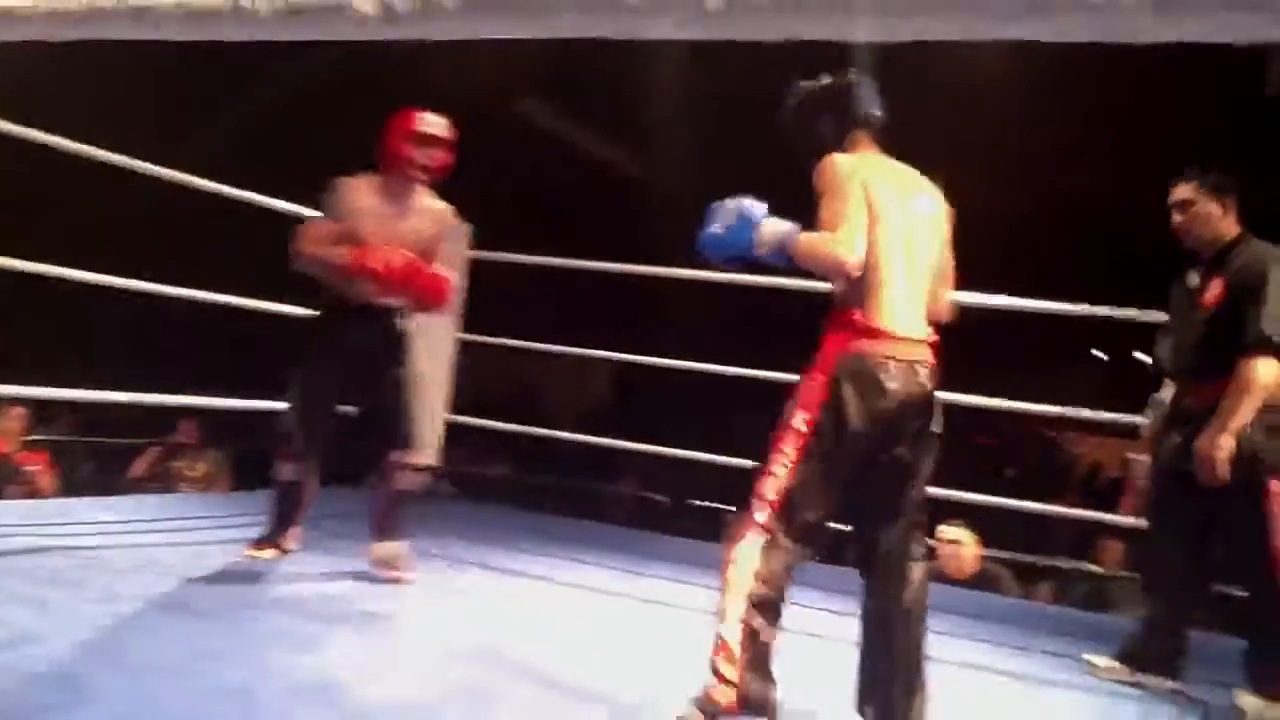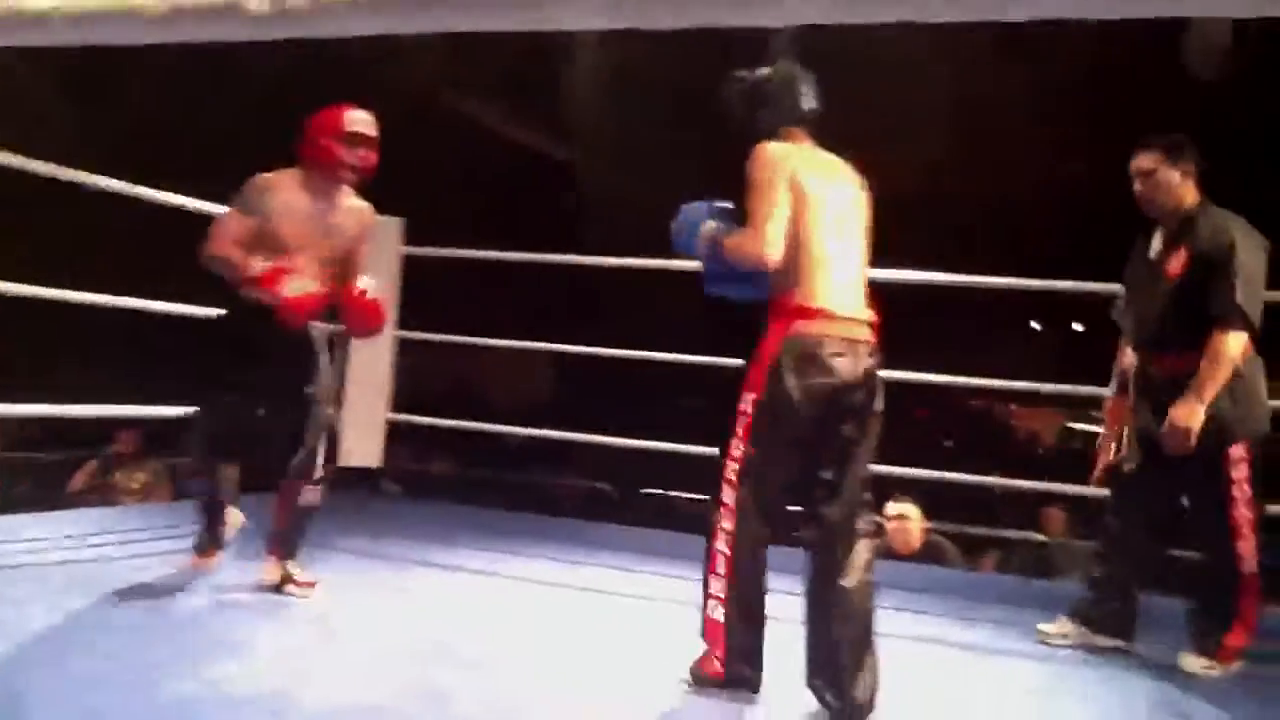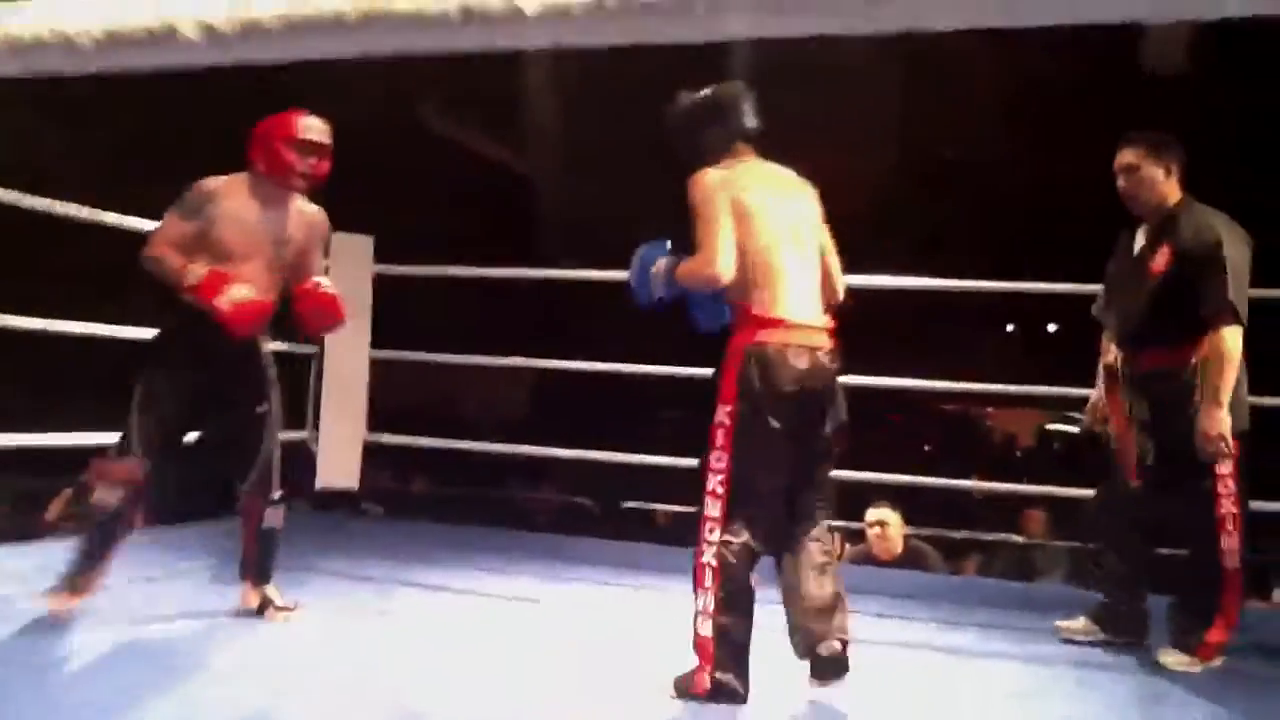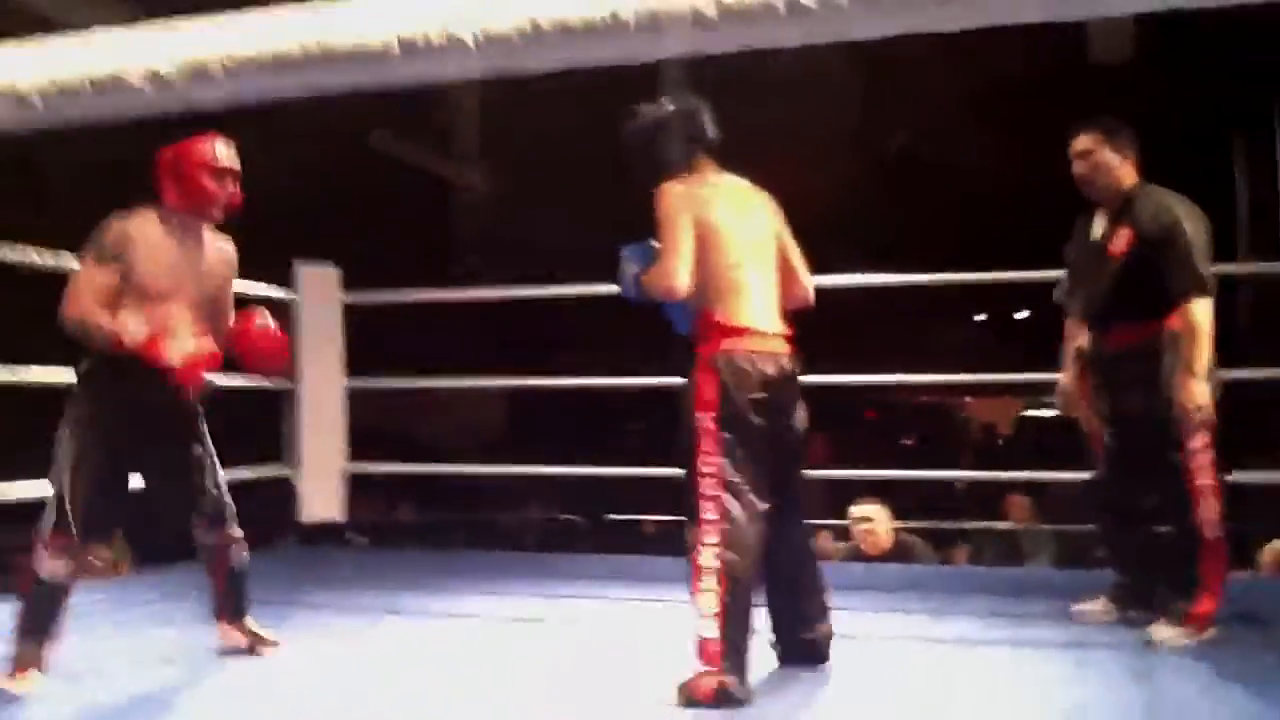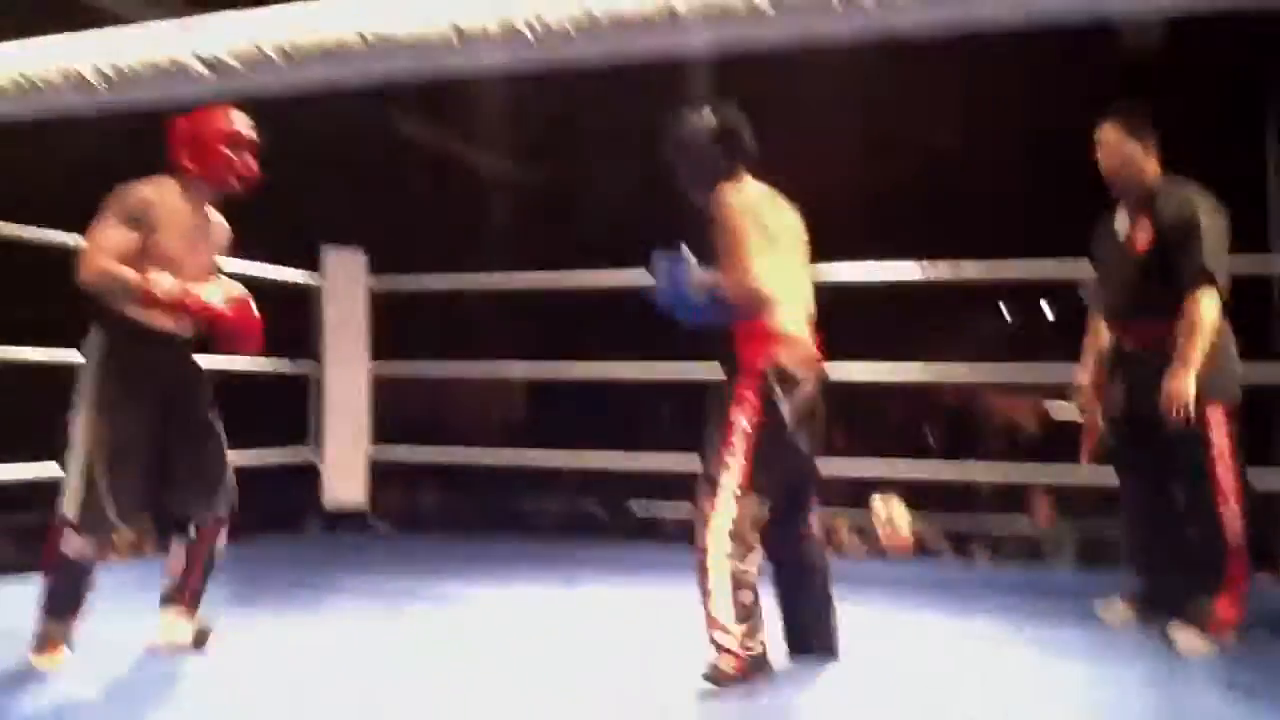
dt=0.2s
person 1, frame 1
left shoulder: (843, 169)
right shoulder: (930, 193)
left elbow: (844, 254)
left wrist: (768, 235)
left hip: (856, 361)
right hip: (917, 372)
left knee: (772, 526)
right knee: (897, 549)
person 1, frame 2
left shoulder: (772, 156)
right shoulder: (850, 177)
left elbow: (764, 248)
left wrist: (709, 236)
left hip: (800, 343)
right hip: (858, 350)
left knee: (746, 505)
right knee: (843, 525)
left ankle: (730, 657)
person 1, frame 3
left shoulder: (713, 181)
right shoulder: (799, 186)
left elbow: (715, 270)
left wrist: (660, 273)
left hip: (762, 354)
right hip: (818, 355)
left knee: (731, 517)
right knee: (805, 513)
left ankle: (720, 671)
right ankle: (826, 641)
person 1, frame 4
left shoulder: (678, 194)
right shoulder: (759, 197)
left elbow: (677, 281)
right elbow: (803, 291)
left wrist: (636, 275)
left hip: (730, 362)
right hip: (777, 359)
left knee: (724, 519)
right knee: (780, 508)
left ankle: (721, 673)
right ankle: (806, 637)
person 1, frame 5
left shoulder: (736, 201)
right shoulder: (782, 206)
left elbow: (752, 282)
left wrist: (692, 283)
right wrist: (712, 294)
left hip: (767, 364)
right hip: (803, 364)
left knee: (729, 505)
right knee: (794, 511)
left ankle: (743, 647)
right ankle: (813, 632)
person 2, frame 1
right shoulder: (1193, 276)
left wrist: (1225, 431)
right wrist: (1163, 420)
right hip: (1190, 437)
right knee: (1170, 551)
right ankle: (1152, 657)
person 2, frame 2
left shoulder: (1228, 237)
right shoulder: (1150, 245)
left elbow: (1234, 329)
left wrist: (1195, 402)
right wrist: (1122, 386)
left hip: (1214, 410)
right hip: (1153, 404)
left knee: (1223, 529)
right knee: (1128, 515)
left ankle: (1219, 642)
right ankle: (1103, 617)
person 2, frame 3
left shoulder: (1209, 233)
right shoulder: (1131, 241)
left elbow: (1227, 325)
right elbow: (1113, 324)
left wrist: (1217, 404)
right wrist: (1106, 385)
left hip: (1195, 405)
right hip: (1141, 403)
left knee: (1208, 522)
right knee: (1123, 509)
left ankle: (1201, 637)
right ankle: (1118, 616)
person 2, frame 4
left shoulder: (1167, 214)
right shoulder: (1088, 229)
left elbow: (1196, 299)
right elbow: (1077, 307)
left wrist: (1194, 377)
right wrist: (1072, 368)
left hip: (1165, 381)
right hip: (1112, 383)
left knee: (1187, 496)
right knee: (1119, 491)
left ankle: (1191, 608)
right ankle: (1137, 589)
person 2, frame 5
left shoulder: (1189, 206)
right shoulder: (1116, 222)
left elbow: (1207, 292)
right elbow: (1103, 305)
left wrist: (1187, 370)
right wrist: (1090, 367)
left hip: (1188, 377)
right hip: (1133, 377)
left knee: (1208, 496)
right knee: (1143, 491)
left ankle: (1212, 610)
right ankle: (1159, 593)
person 3, frame 1
left shoulder: (441, 217)
right shoulder: (350, 193)
left elbow: (432, 278)
right elbow: (304, 252)
left wrist: (433, 286)
right wrist: (362, 260)
left hip: (389, 330)
right hip: (340, 322)
left knee: (400, 440)
right knee: (305, 432)
left ankle: (386, 542)
right ankle: (283, 531)
person 3, frame 2
left shoulder: (361, 215)
right shoulder: (267, 190)
right elbow: (215, 250)
left wrist: (361, 304)
right wrist: (266, 278)
left hip: (298, 339)
right hip: (248, 328)
left knee: (304, 457)
right knee: (218, 442)
left ankle: (281, 559)
right ankle: (218, 524)
person 3, frame 3
left shoulder: (312, 221)
right shoulder: (212, 194)
left elbow: (308, 286)
right elbow: (156, 253)
left wrist: (321, 306)
right wrist: (211, 285)
left hip: (245, 349)
right hip: (190, 337)
left knee: (262, 473)
right knee: (135, 462)
left ankle: (257, 585)
right ankle: (82, 575)
person 3, frame 4
left shoulder: (222, 254)
right shoulder: (124, 234)
right elbow: (76, 312)
left wrist: (253, 340)
right wrist: (151, 343)
left hip: (174, 394)
right hip: (112, 386)
left knee: (218, 515)
right knee: (72, 528)
left ankle: (234, 622)
person 3, frame 5
left shoulder: (216, 227)
right shoulder: (144, 199)
right elbow: (93, 270)
left wrist: (225, 316)
right wrist: (179, 293)
left hip: (177, 361)
right hip: (122, 352)
left knee: (212, 490)
right knee: (94, 500)
left ankle: (181, 610)
right ankle: (53, 631)
